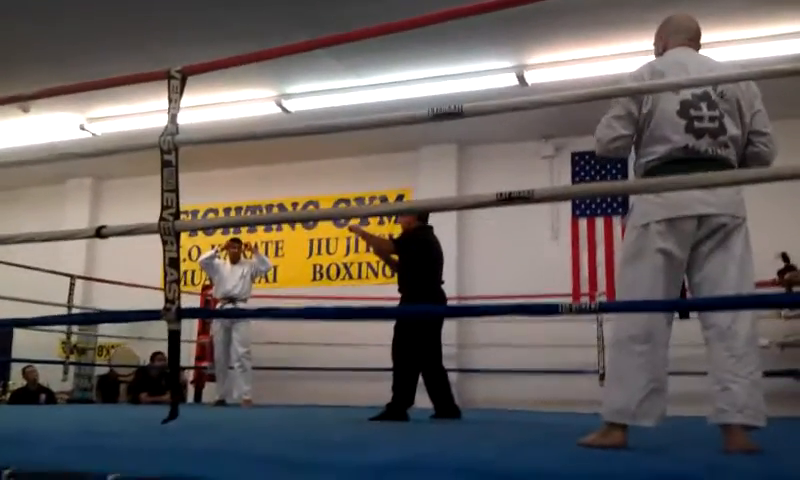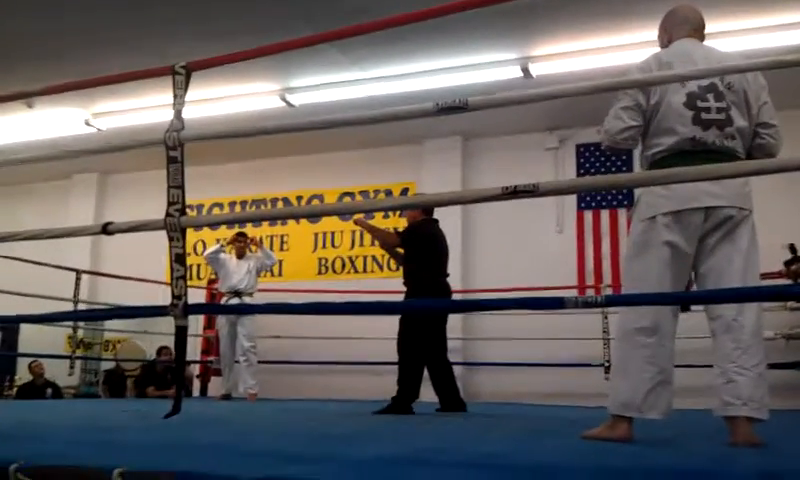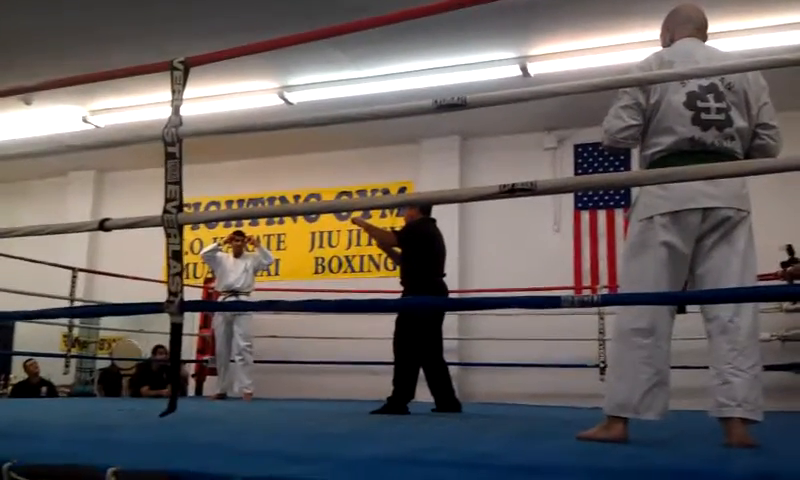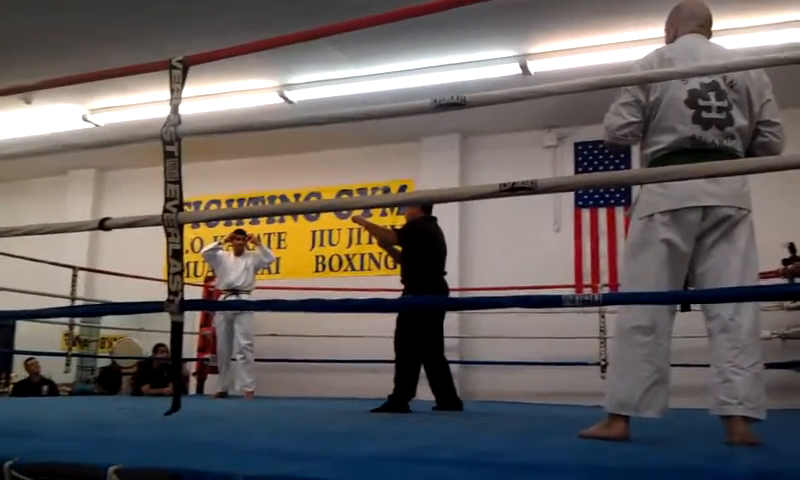
dt=0.3s
person 1, frame 1
left shoulder: (645, 76)
right shoulder: (738, 81)
left elbow: (609, 143)
right elbow: (762, 151)
left hip: (664, 200)
right hip: (722, 200)
left knee: (641, 313)
right knee: (730, 314)
left ankle: (617, 425)
right ankle: (737, 427)
person 1, frame 2
left shoulder: (651, 67)
right shoulder: (744, 71)
left elbow: (617, 135)
right elbow: (768, 142)
left hip: (671, 193)
right hip: (729, 193)
left knee: (647, 306)
right knee: (737, 305)
left ankle: (623, 417)
right ankle: (741, 419)
person 1, frame 3
left shoulder: (652, 66)
right shoulder: (746, 72)
left elbow: (617, 133)
right elbow: (768, 143)
left hip: (668, 193)
right hip: (728, 193)
left knee: (643, 307)
right knee: (734, 308)
left ankle: (618, 419)
right ankle: (737, 421)
person 1, frame 4
left shoulder: (653, 63)
right shoulder: (749, 69)
left elbow: (618, 130)
right elbow: (772, 141)
left hip: (669, 191)
right hip: (728, 192)
left knee: (644, 305)
right knee: (734, 306)
left ankle: (619, 417)
right ankle: (738, 420)
person 2, frame 1
left shoulder: (417, 236)
right shoulder: (426, 239)
left elbow: (387, 245)
right elbow: (408, 269)
left wrist: (359, 232)
right wrist: (385, 258)
left hip: (418, 304)
right hip: (429, 304)
left knee: (406, 356)
right knee: (429, 359)
left ankle: (398, 408)
right ankle: (446, 408)
person 2, frame 2
left shoulder: (422, 230)
right shoulder: (432, 232)
left elbow: (392, 239)
right elbow: (414, 262)
left wrist: (365, 225)
right wrist: (390, 251)
left hip: (424, 297)
right hip: (434, 297)
left knee: (411, 349)
right knee: (434, 352)
left ankle: (403, 402)
right ankle: (452, 402)
person 2, frame 3
left shoulder: (419, 229)
right shoulder: (429, 231)
left elbow: (390, 238)
right elbow: (411, 262)
left wrist: (363, 224)
right wrist: (388, 250)
left hip: (420, 296)
right hip: (431, 296)
left knee: (407, 349)
right knee: (430, 352)
left ankle: (398, 402)
right ankle: (447, 402)
person 2, frame 4
left shoulder: (420, 227)
right shoulder: (430, 230)
left elbow: (390, 236)
right elbow: (411, 260)
left wrist: (363, 222)
right wrist: (388, 248)
left hip: (421, 295)
right hip: (432, 295)
left knee: (408, 347)
right knee: (431, 350)
left ankle: (399, 400)
right ankle: (448, 400)
person 3, frame 1
left shoulder: (249, 265)
right shoulder: (218, 265)
left elbow: (266, 266)
right elbow: (202, 261)
left wrist: (254, 251)
right wrist: (219, 250)
right hip: (221, 310)
left knee: (242, 353)
right knee: (220, 355)
left ankle: (245, 395)
right ankle: (222, 395)
person 3, frame 2
left shoulder: (255, 260)
right shoulder: (224, 260)
left elbow: (272, 261)
right elbow: (208, 255)
left wrist: (260, 246)
right wrist: (225, 244)
left hip: (245, 305)
right hip: (227, 304)
left knee: (247, 347)
right knee: (226, 349)
left ankle: (250, 389)
right ankle: (227, 389)
person 3, frame 3
left shoulder: (252, 259)
right shoulder: (221, 258)
left elbow: (269, 260)
right elbow: (204, 254)
left wrist: (257, 245)
right wrist: (222, 243)
right hip: (223, 303)
left knee: (243, 347)
right knee: (222, 349)
left ankle: (246, 388)
right ankle: (222, 388)
person 3, frame 4
left shoulder: (253, 257)
right shoulder: (222, 257)
left elbow: (270, 259)
right elbow: (205, 253)
left wrist: (258, 243)
right wrist: (223, 242)
right hip: (224, 302)
left knee: (244, 345)
right knee: (223, 347)
left ankle: (247, 387)
right ankle: (224, 387)
